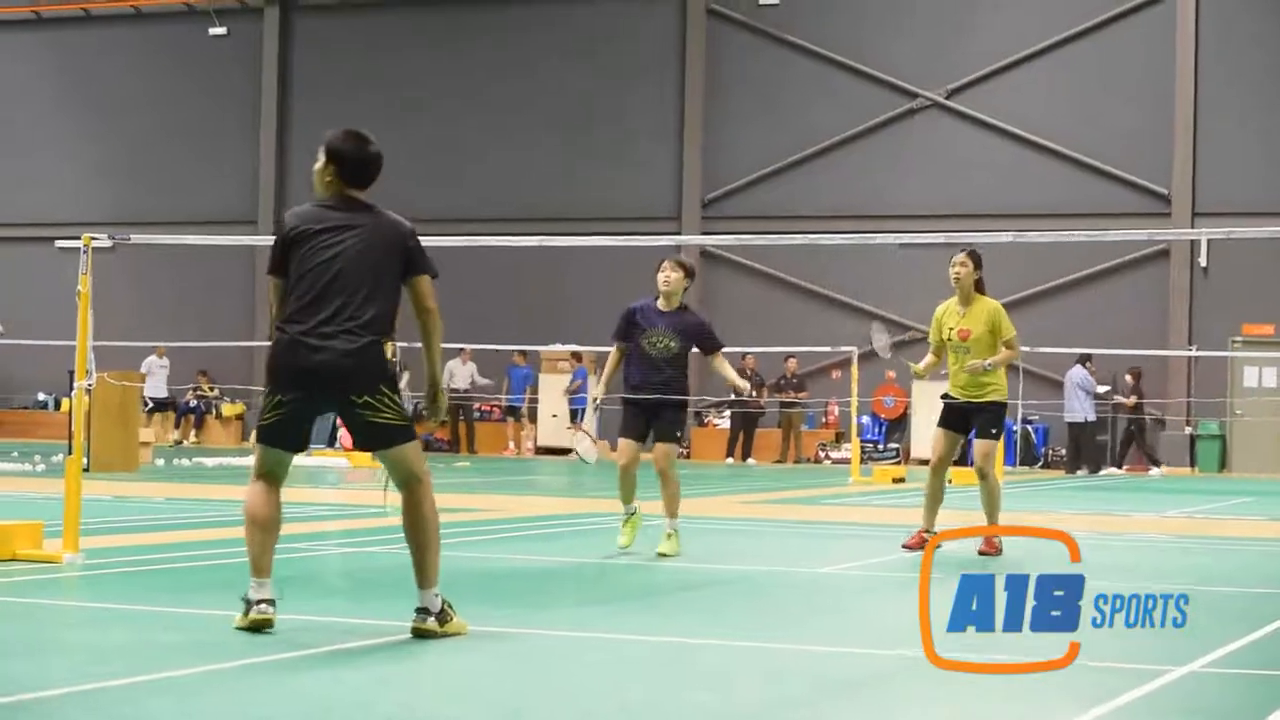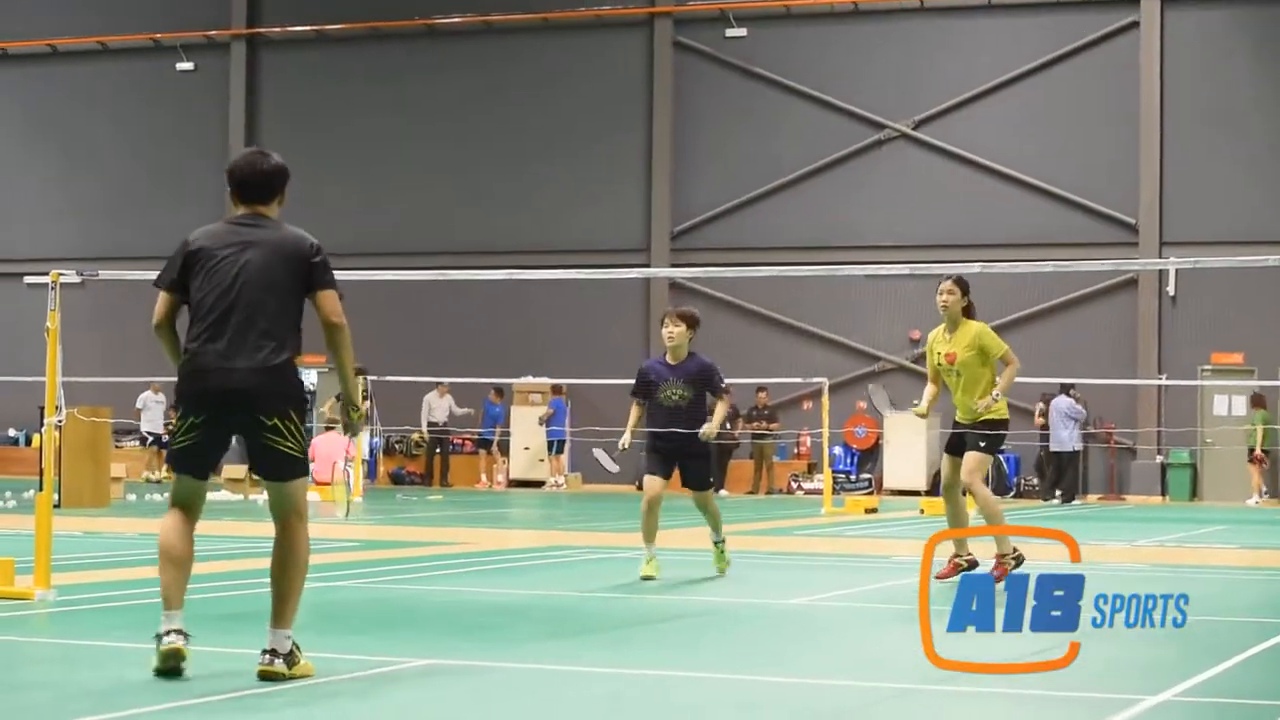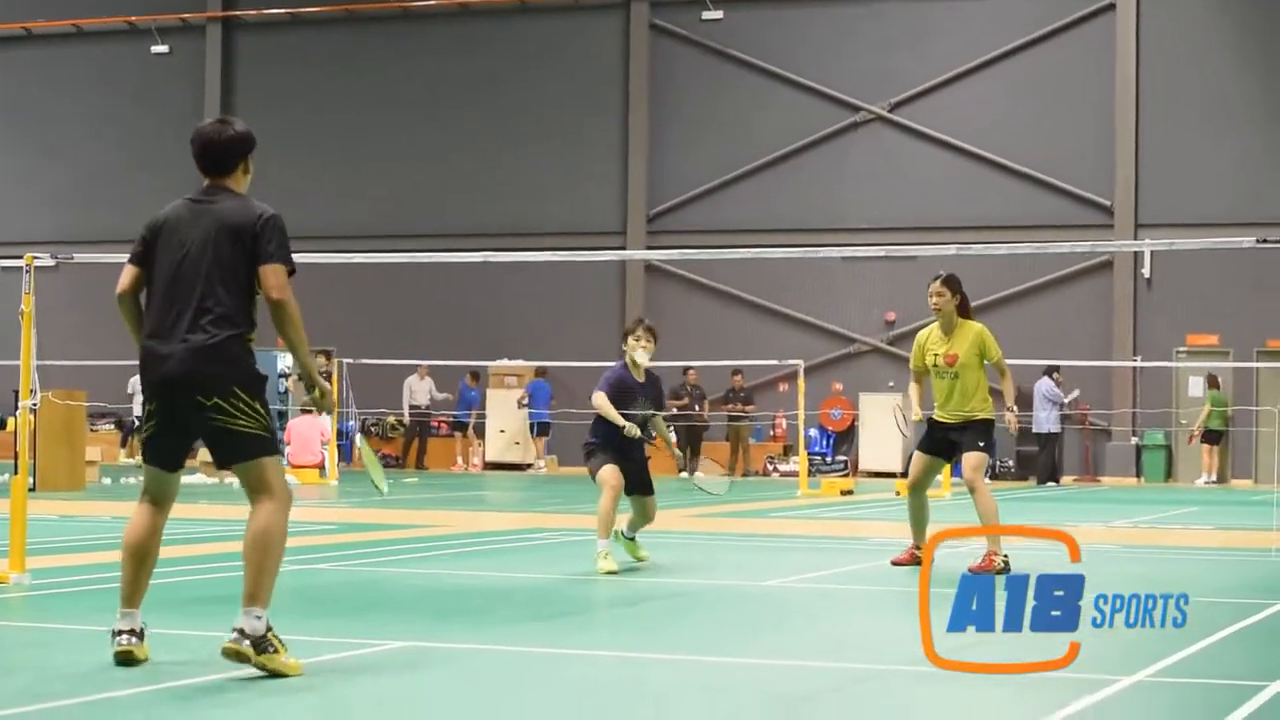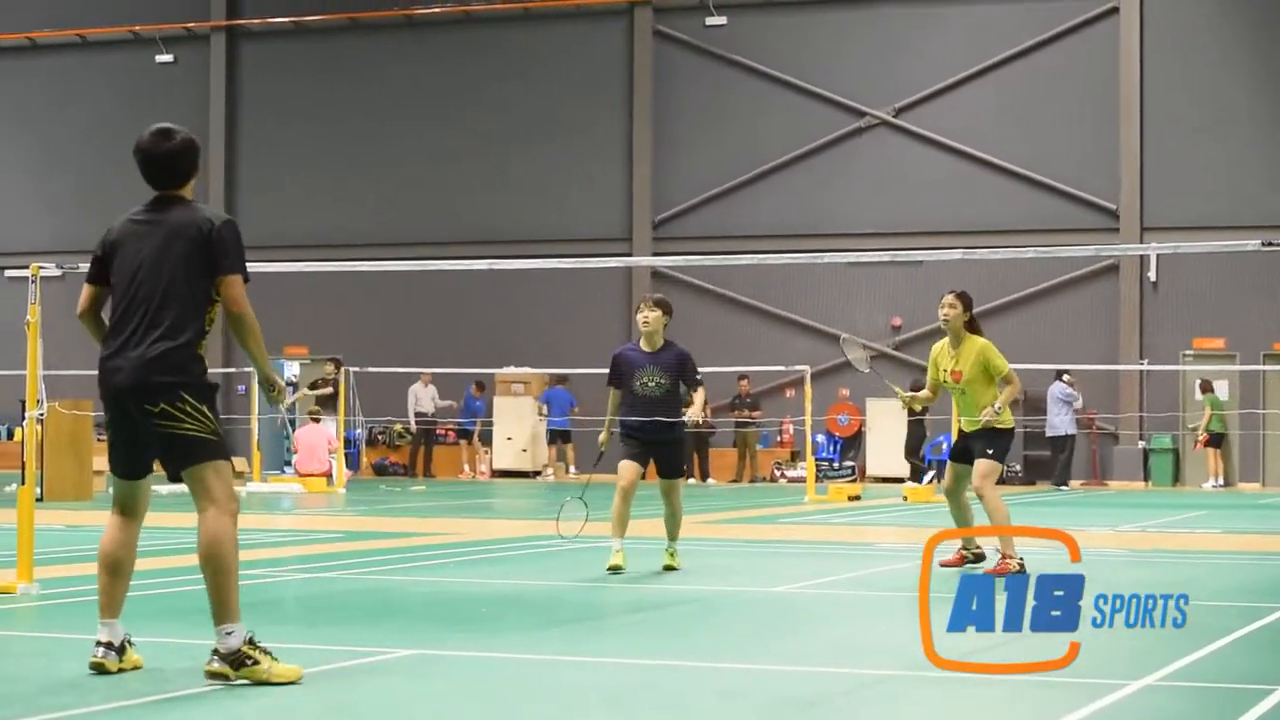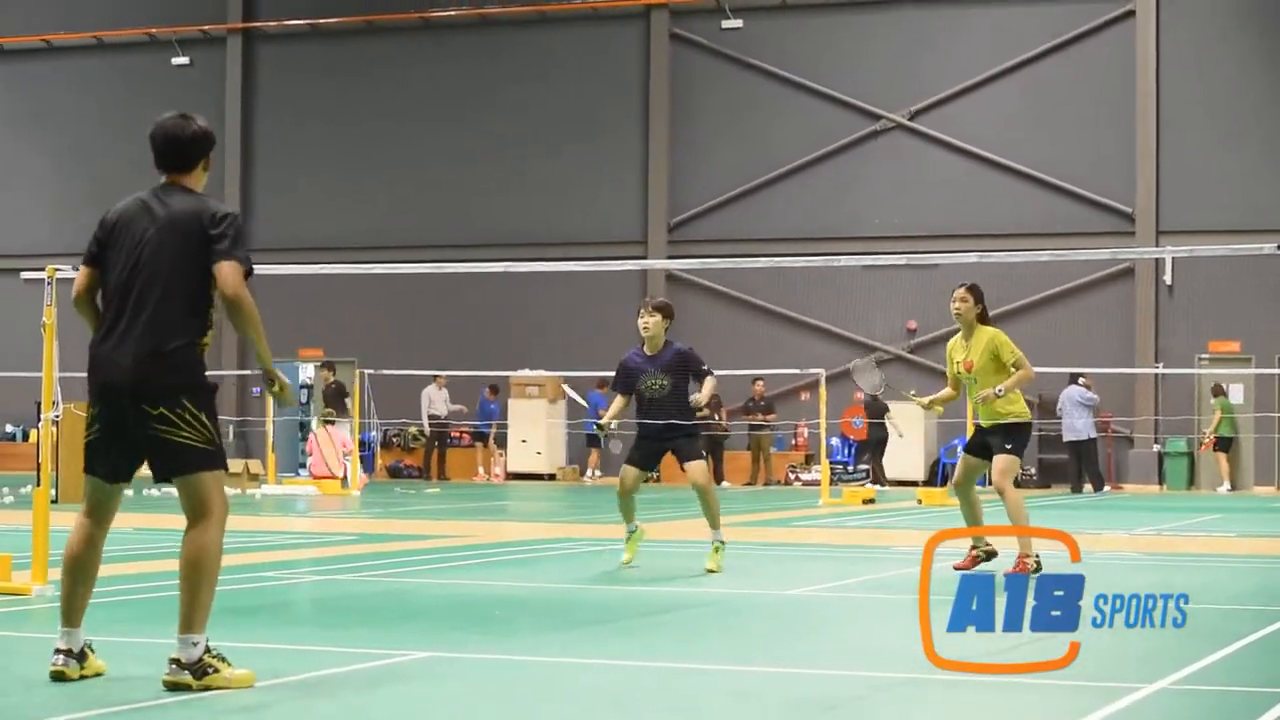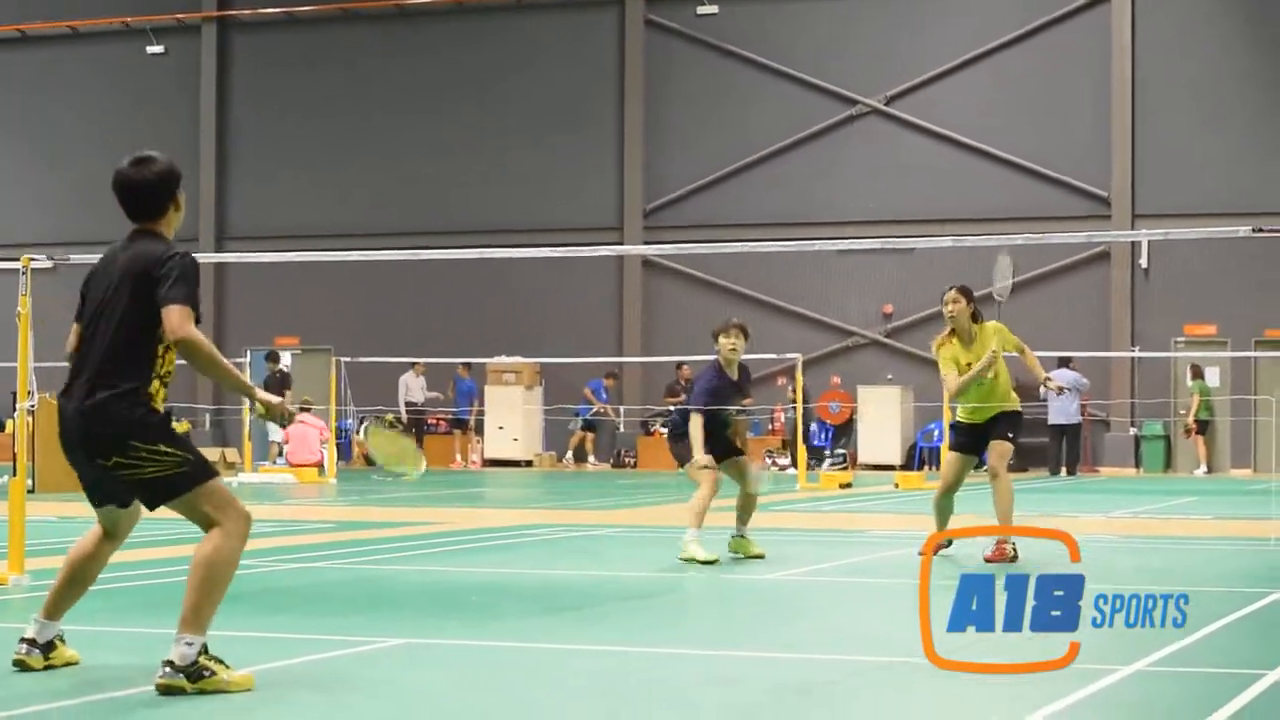
dt=0.7s
person 1, frame 1
left shoulder: (294, 222)
right shoulder: (396, 231)
left elbow: (277, 307)
right elbow: (427, 308)
right wrist: (434, 379)
left hip: (292, 363)
right hip: (360, 367)
left knee: (266, 476)
right knee: (414, 480)
left ankle: (260, 597)
right ankle: (430, 608)
person 1, frame 2
left shoulder: (197, 241)
right shoulder: (303, 247)
left elbow: (161, 321)
right elbow: (334, 321)
right wrist: (350, 395)
left hip: (204, 386)
right hip: (272, 388)
left knee: (182, 507)
right knee: (291, 515)
left ankle: (172, 630)
right ankle: (279, 648)
person 1, frame 3
left shoulder: (165, 219)
right shoulder: (259, 219)
left elbow: (125, 292)
right elbow: (277, 296)
right wrist: (312, 374)
left hip: (162, 370)
right hip: (222, 368)
left knee: (154, 499)
right knee: (270, 495)
left ankle: (127, 628)
right ankle: (251, 629)
person 1, frame 4
left shoulder: (118, 230)
right shoulder: (213, 226)
left elbow: (86, 310)
right elbow: (235, 306)
right wrist: (266, 369)
left hip: (117, 381)
right hip: (173, 379)
left knee: (127, 507)
right knee: (218, 501)
left ankle: (109, 642)
right ankle: (232, 645)
person 1, frame 5
left shoulder: (119, 214)
right shoulder: (215, 217)
left elbow: (81, 294)
right elbow: (233, 291)
right wrist: (269, 366)
left hip: (108, 378)
right hip: (172, 379)
left knee: (95, 511)
right knee: (208, 510)
left ankle: (69, 647)
right ankle: (190, 657)
person 1, frame 6
left shoulder: (105, 263)
right shoulder: (172, 261)
left elbow: (75, 347)
right elbow: (181, 335)
right wrist: (252, 391)
left hip: (77, 422)
right hip: (125, 423)
left knee: (114, 527)
right knee: (229, 520)
left ankle: (38, 638)
right ankle: (185, 658)
person 2, frame 1
left shoulder: (992, 310)
right shoulder: (942, 311)
left elbow: (1013, 350)
right elbow: (935, 352)
left wrist: (987, 364)
right wrist: (922, 366)
left hip: (990, 398)
right hip: (956, 397)
left knee: (983, 466)
right knee: (937, 463)
left ankle: (992, 534)
right ankle: (926, 531)
person 2, frame 2
left shoulder: (978, 332)
right shoulder: (934, 339)
left elbow: (1012, 363)
right elbow: (933, 381)
left wrist: (995, 394)
right wrist: (924, 404)
left hip: (989, 420)
right hip: (963, 419)
left knee: (972, 480)
right knee: (948, 488)
left ankle: (1006, 553)
right ankle: (962, 555)
person 2, frame 3
left shoulder: (977, 332)
right shoulder: (923, 337)
left elbow: (1004, 371)
right elbow: (916, 380)
left wrist: (1010, 408)
right wrist: (916, 407)
left hip: (976, 420)
right hip: (941, 421)
left knee: (972, 479)
right knee: (914, 484)
left ankle: (996, 556)
right ankle: (918, 548)
person 2, frame 4
left shoulder: (982, 347)
right shoulder: (937, 351)
left elbow: (1014, 383)
right elbow: (931, 393)
left wrist: (998, 407)
right wrist: (914, 397)
left hip: (995, 428)
right hip: (968, 428)
left knee: (983, 486)
right knee: (951, 489)
left ankle: (1010, 558)
right ankle: (971, 549)
person 2, frame 5
left shoulder: (993, 337)
right shoulder: (953, 345)
left elbow: (1027, 371)
right elbow: (953, 389)
left wrist: (998, 390)
right wrist: (932, 399)
left hip: (1012, 421)
right hip: (985, 424)
left knee: (1001, 483)
right knee: (960, 483)
left ankle: (1028, 558)
right ankle: (981, 546)
person 2, frame 6
left shoulder: (994, 330)
right shoulder: (946, 350)
left elbow: (1023, 350)
right elbow: (953, 392)
left wrist: (1044, 378)
right wrist: (980, 368)
left hip: (1005, 412)
right hip: (968, 421)
left knee: (996, 468)
right knee: (946, 486)
left ankle: (1005, 544)
right ankle: (940, 535)
person 3, frame 1
left shoulder: (693, 322)
right shoulder: (635, 312)
left elbow: (715, 357)
right elbow: (619, 349)
left wrist: (736, 380)
right wrist: (602, 384)
left hip: (671, 403)
right hip: (636, 400)
left knee: (664, 466)
right knee: (625, 464)
left ankle: (672, 532)
right ankle: (630, 514)
person 3, frame 2
left shoulder: (703, 368)
right shoulder: (649, 369)
left elbow: (722, 398)
right elbow: (639, 402)
left wrist: (713, 423)
right wrist: (627, 434)
left hip: (694, 446)
right hip: (659, 445)
left knee: (704, 501)
right knee: (651, 497)
left ankle: (719, 544)
right ankle: (649, 557)
person 3, frame 3
left shoulder: (653, 383)
right shoulder: (616, 376)
right elbow: (598, 400)
left wrist: (671, 447)
right wrist: (622, 422)
left hip: (634, 453)
right hip: (602, 447)
left knee: (647, 514)
right knee: (614, 484)
left ankle: (626, 535)
right ankle: (603, 551)
person 3, frame 4
left shoulder: (679, 355)
right shoulder: (623, 355)
left elbow: (698, 389)
right elbow: (616, 393)
left wrist: (696, 409)
right wrist: (606, 429)
left hip: (669, 435)
right hip: (633, 434)
left knee: (671, 495)
right knee: (624, 485)
left ankle: (671, 549)
right ankle: (617, 550)
person 3, frame 5
left shoulder: (681, 353)
right shoulder: (629, 361)
left elbow: (709, 377)
right elbow: (623, 396)
left wrist: (705, 394)
right wrist: (608, 418)
left hip: (683, 430)
right hip: (648, 434)
left knee: (701, 481)
right knee: (625, 487)
left ankle: (717, 542)
right ankle: (632, 533)
person 3, frame 6
left shoulder: (743, 372)
right shoulder: (709, 379)
right elbow: (696, 417)
left wrist: (736, 435)
right wrist: (698, 453)
left hip: (717, 436)
right hip: (687, 438)
left knee: (751, 481)
right knee: (710, 482)
left ankle: (739, 538)
right ankle: (690, 544)
